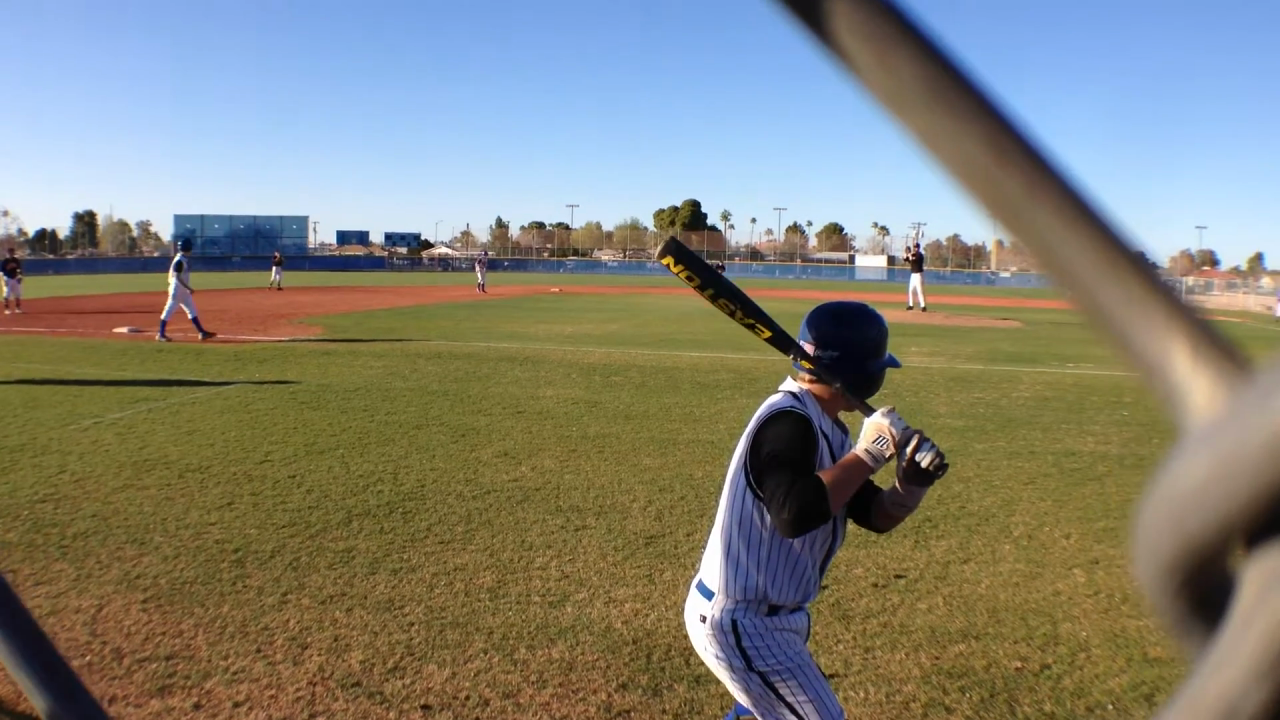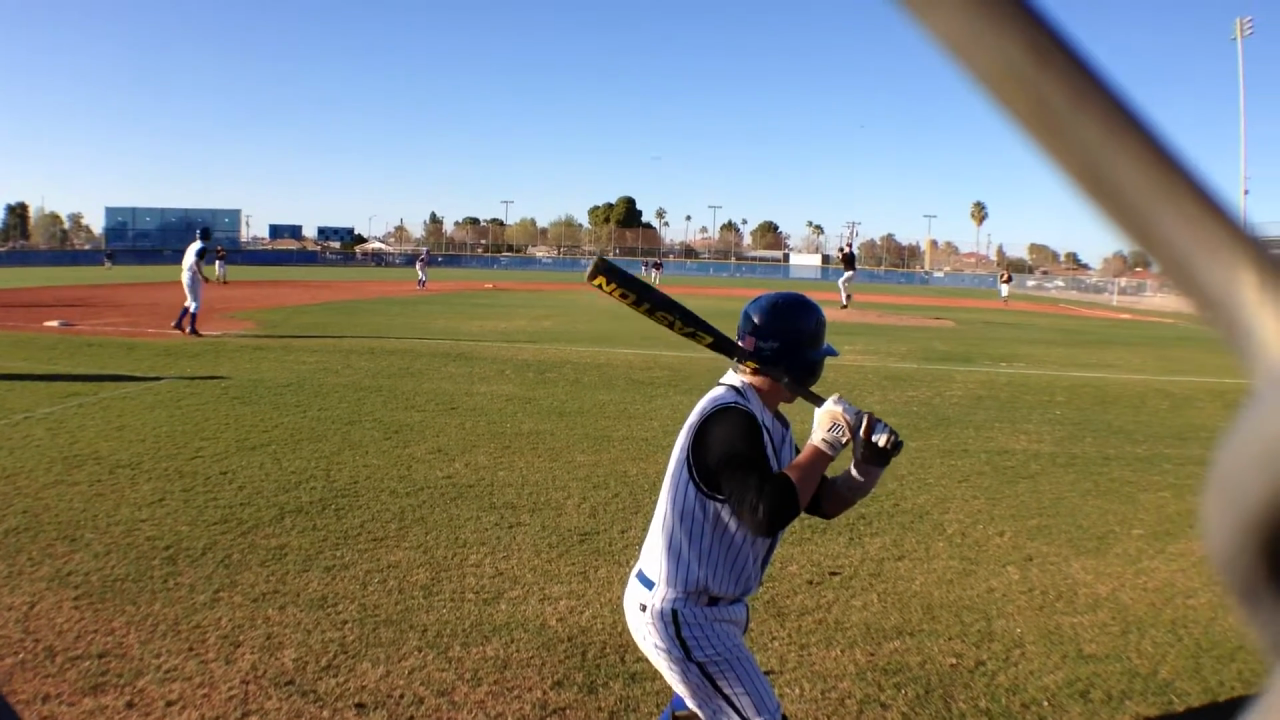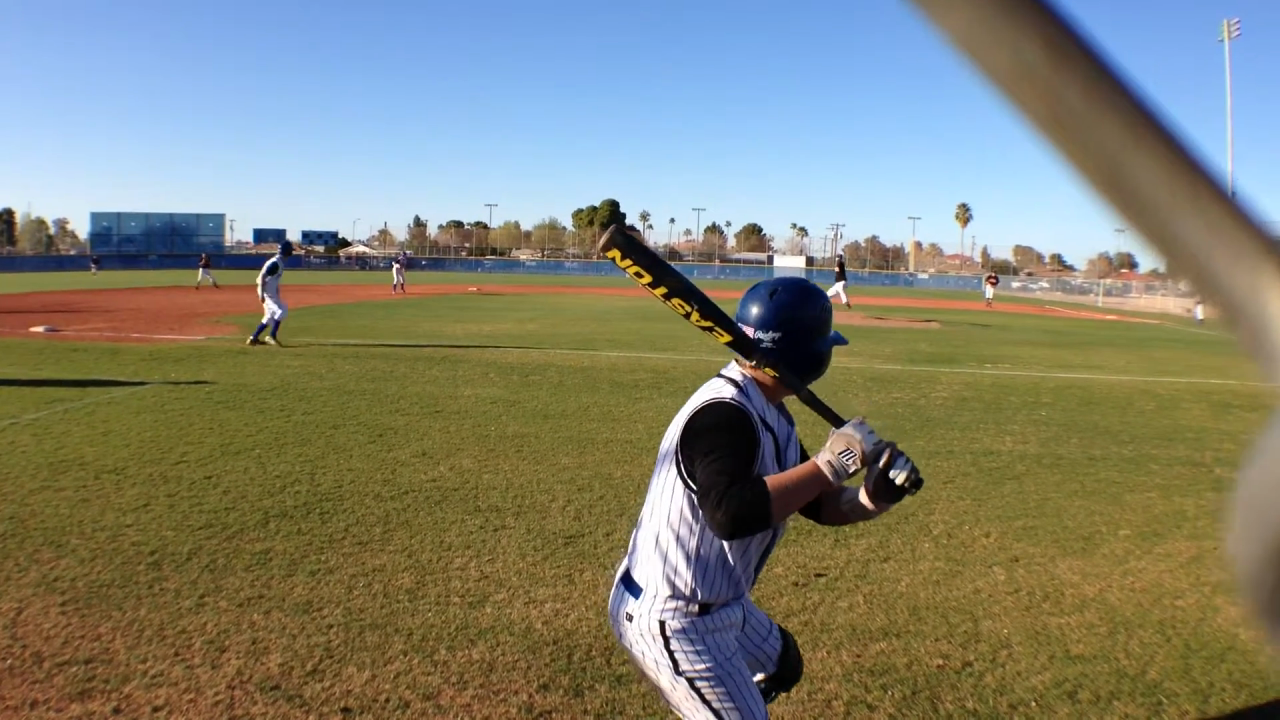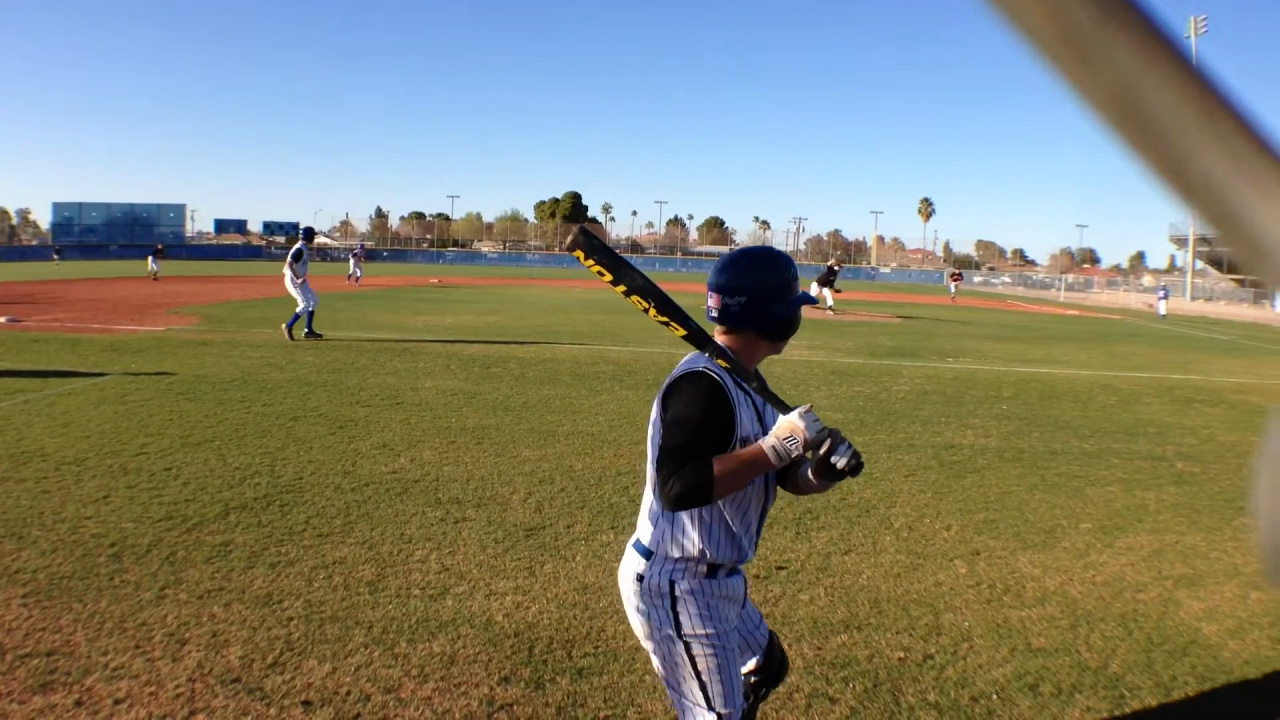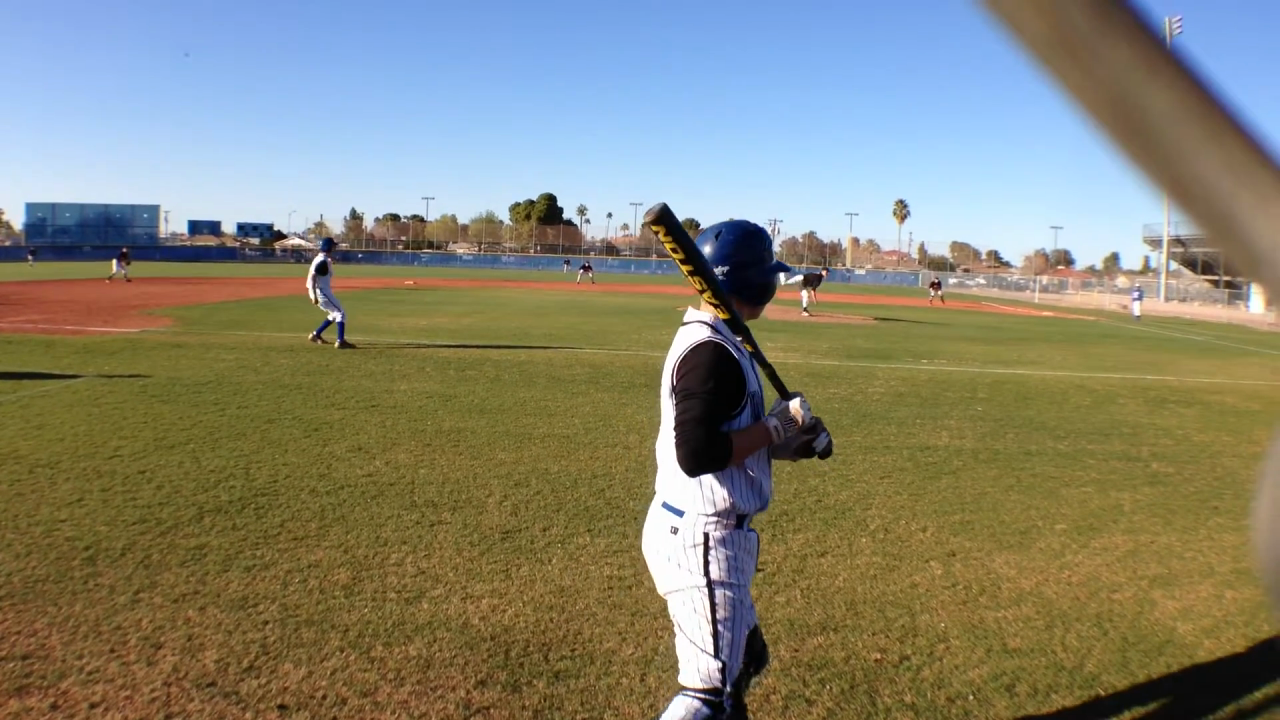
dt=1s
person 1, frame 1
left shoulder: (826, 428)
right shoulder: (788, 422)
left elbow: (875, 515)
right elbow: (794, 515)
left wrist: (911, 484)
right wrist: (868, 454)
left hip: (758, 612)
right hip: (743, 623)
person 1, frame 2
left shoulder: (765, 420)
right shoulder: (731, 418)
left elbow: (821, 501)
right elbow: (767, 514)
left wrist: (865, 469)
right wrist: (825, 442)
left hip: (689, 603)
right hip: (681, 613)
person 1, frame 3
left shoulder: (769, 412)
right shoulder: (723, 414)
left elbow: (818, 504)
right elbow: (731, 515)
left wrist: (873, 497)
right wrist: (832, 462)
left hip: (714, 604)
right hip: (672, 620)
left knee: (780, 666)
person 1, frame 4
left shoulder: (745, 381)
right shoulder: (702, 384)
left elbow: (789, 477)
right elbow: (678, 488)
left wrist: (824, 469)
right wrist: (776, 446)
left hip: (712, 580)
right hip: (679, 585)
left knee: (765, 668)
person 1, frame 5
left shoulder: (707, 340)
right shoulder: (711, 351)
right elbow: (697, 455)
left wrist: (794, 443)
right wrist: (777, 424)
left hip: (692, 531)
right hip: (703, 539)
left knee: (744, 659)
